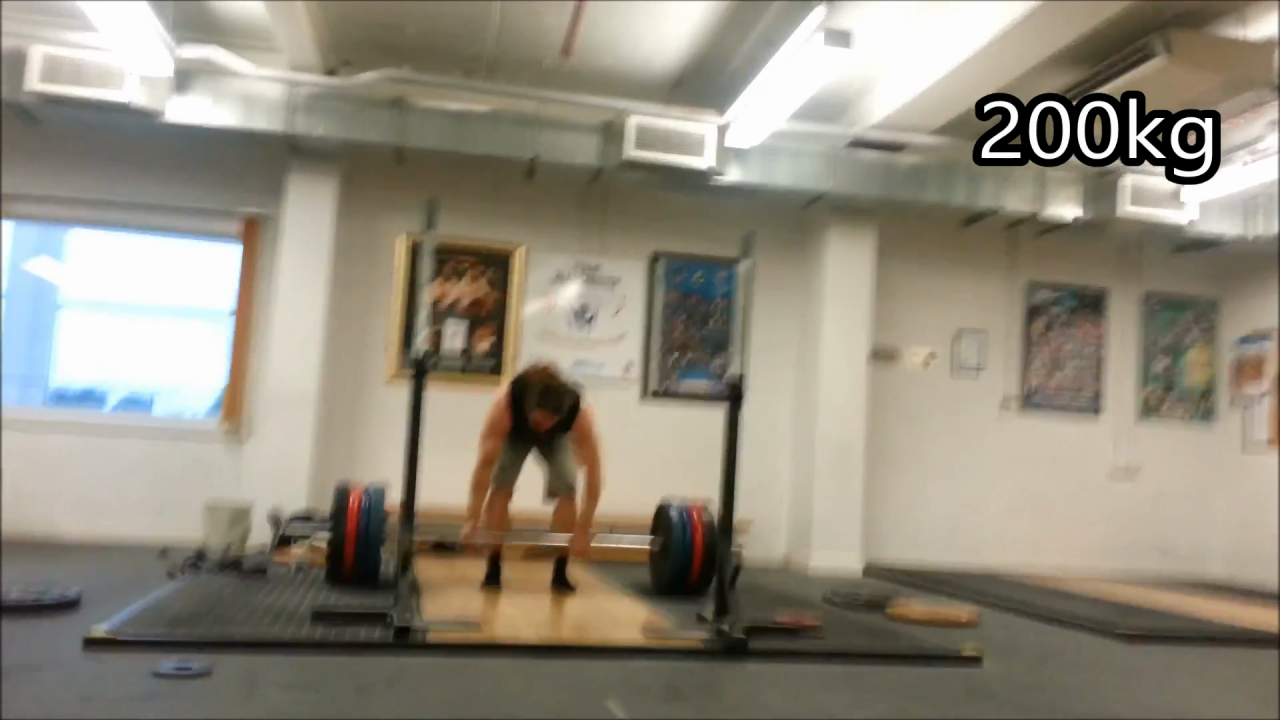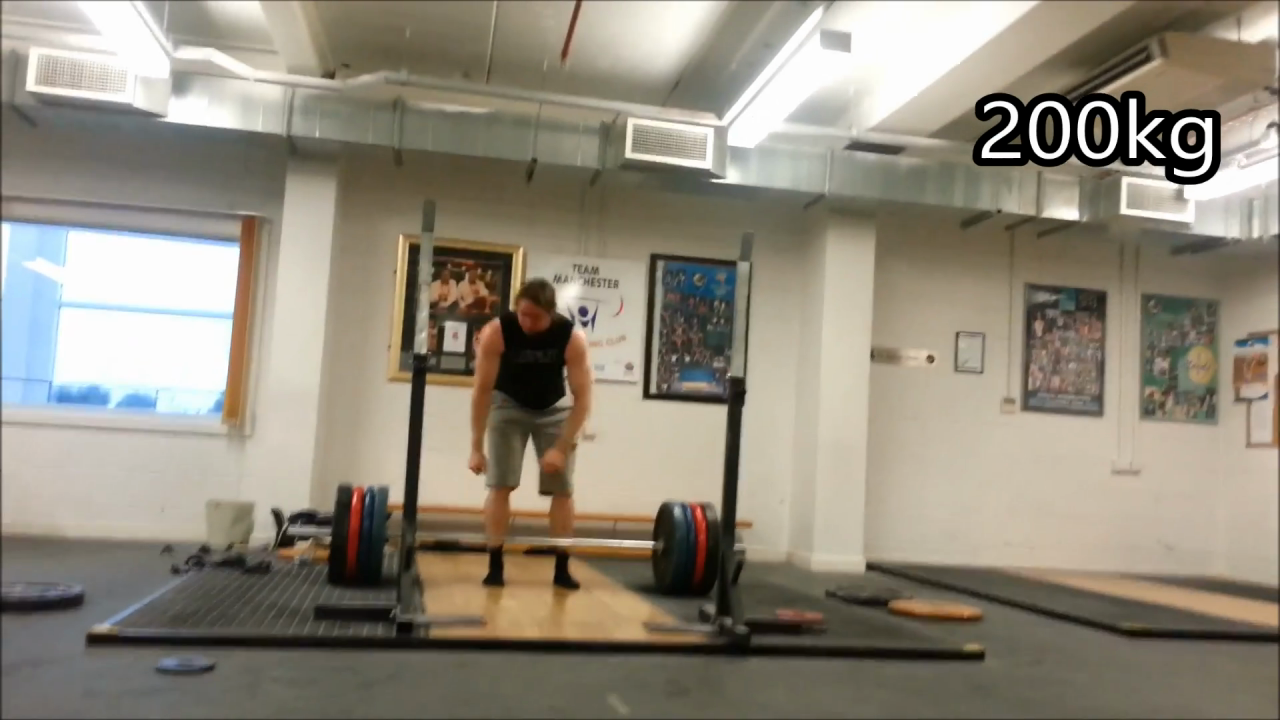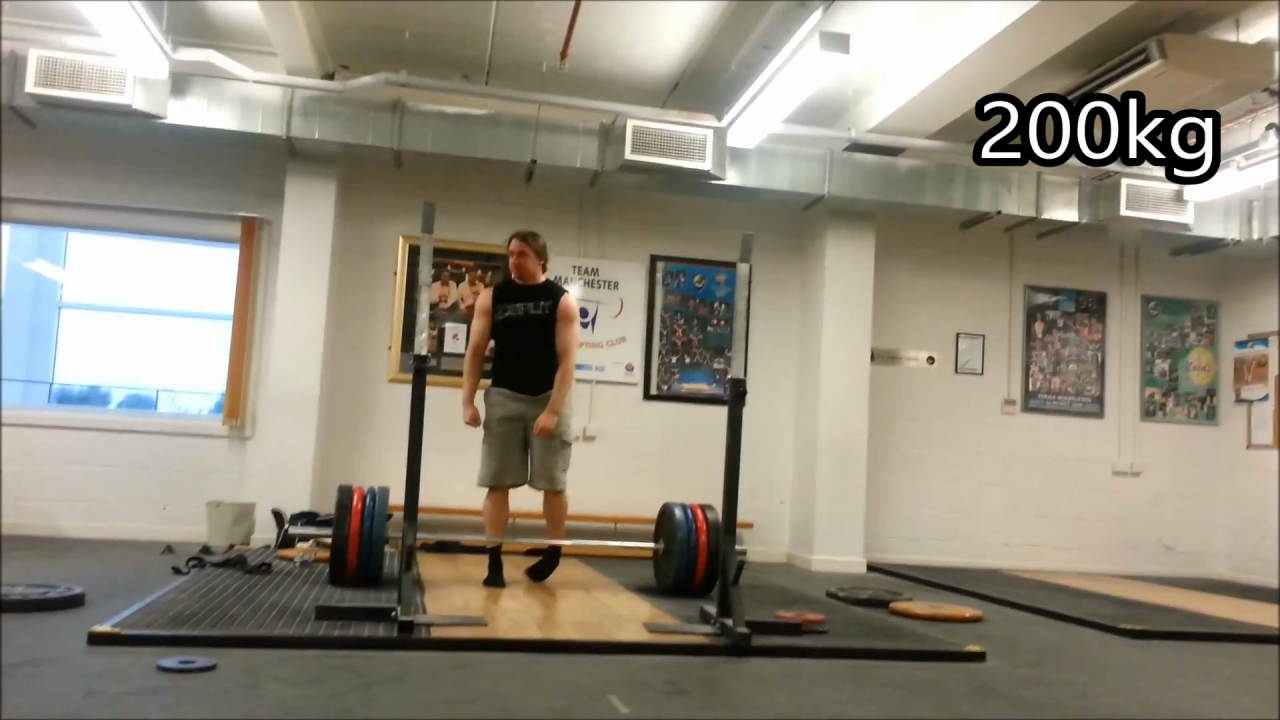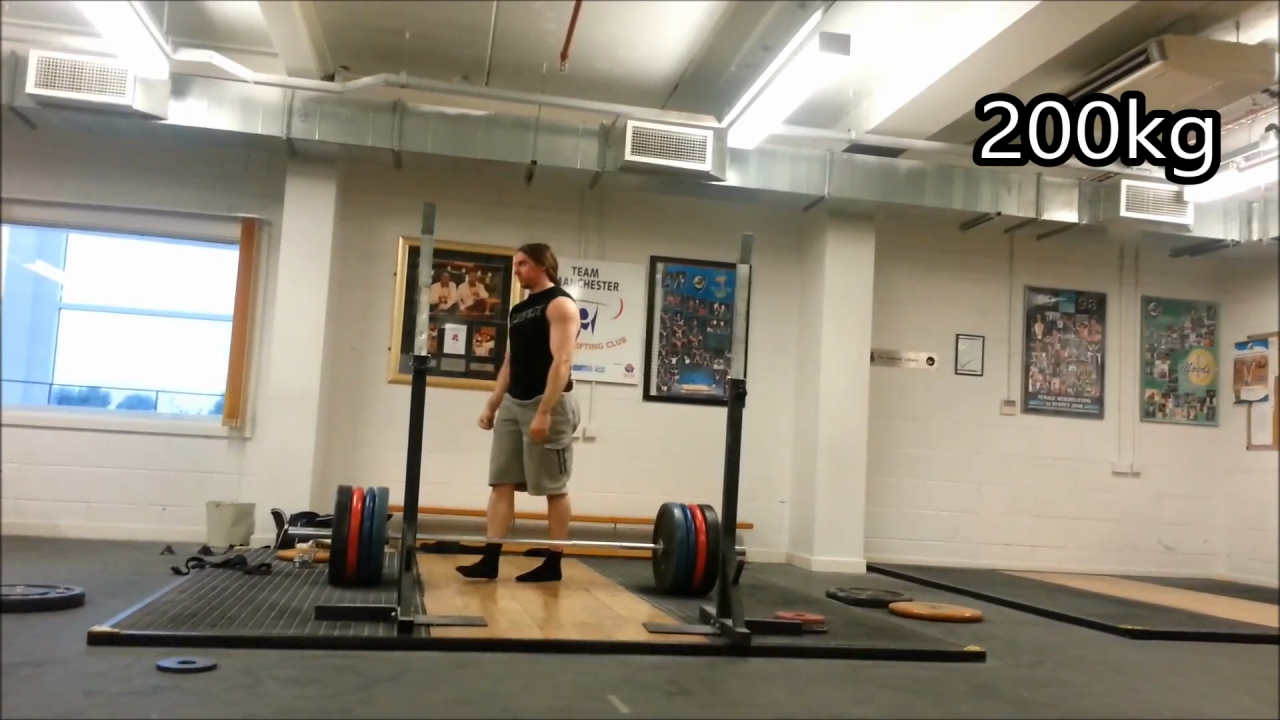
dt=0.4s
person 1, frame 1
left shoulder: (580, 414)
right shoulder: (505, 404)
left elbow: (593, 475)
right elbow: (485, 464)
left wrist: (582, 531)
right wrist: (473, 520)
left hip: (559, 437)
right hip: (514, 432)
left knee: (566, 490)
right knee: (501, 486)
left ankle: (560, 572)
right ankle: (493, 569)
person 1, frame 2
left shoulder: (572, 338)
right shoulder: (496, 332)
left elbow: (583, 398)
right elbow: (482, 392)
left wrist: (562, 448)
right wrist: (477, 448)
left hip: (553, 410)
right hip: (509, 404)
left knee: (562, 489)
right knee: (500, 485)
left ankle: (561, 568)
right ankle: (495, 566)
person 1, frame 3
left shoulder: (562, 302)
right shoulder: (492, 297)
left elbow: (567, 361)
right elbow: (475, 351)
left wrist: (553, 411)
right wrist: (468, 400)
left hip: (547, 401)
right hip: (503, 399)
left knee: (553, 484)
right knee: (497, 484)
left ankle: (552, 553)
right ankle: (494, 564)
person 1, frame 4
left shoulder: (561, 305)
right shoulder: (518, 310)
left elbow: (562, 362)
left wrist: (544, 412)
right wrist: (491, 405)
left hip: (551, 406)
right hip: (514, 405)
left knee: (554, 488)
right knee: (502, 482)
left ankle: (553, 564)
right ankle: (491, 559)
